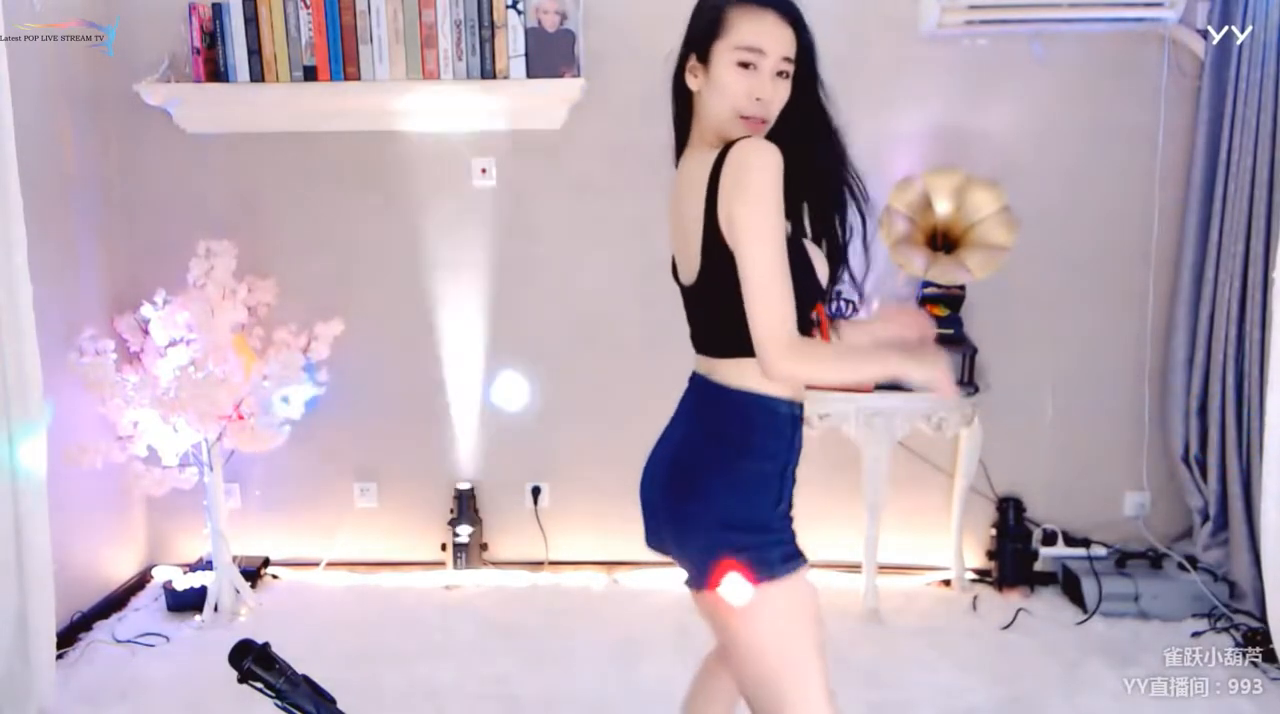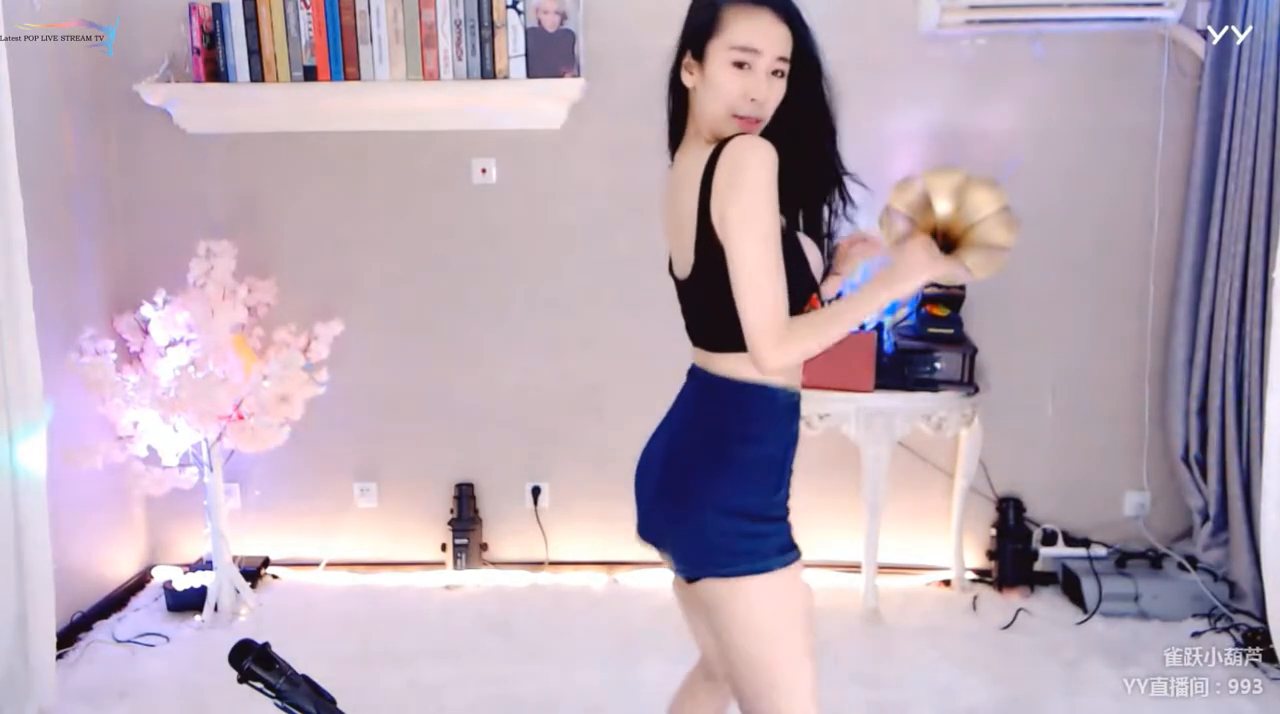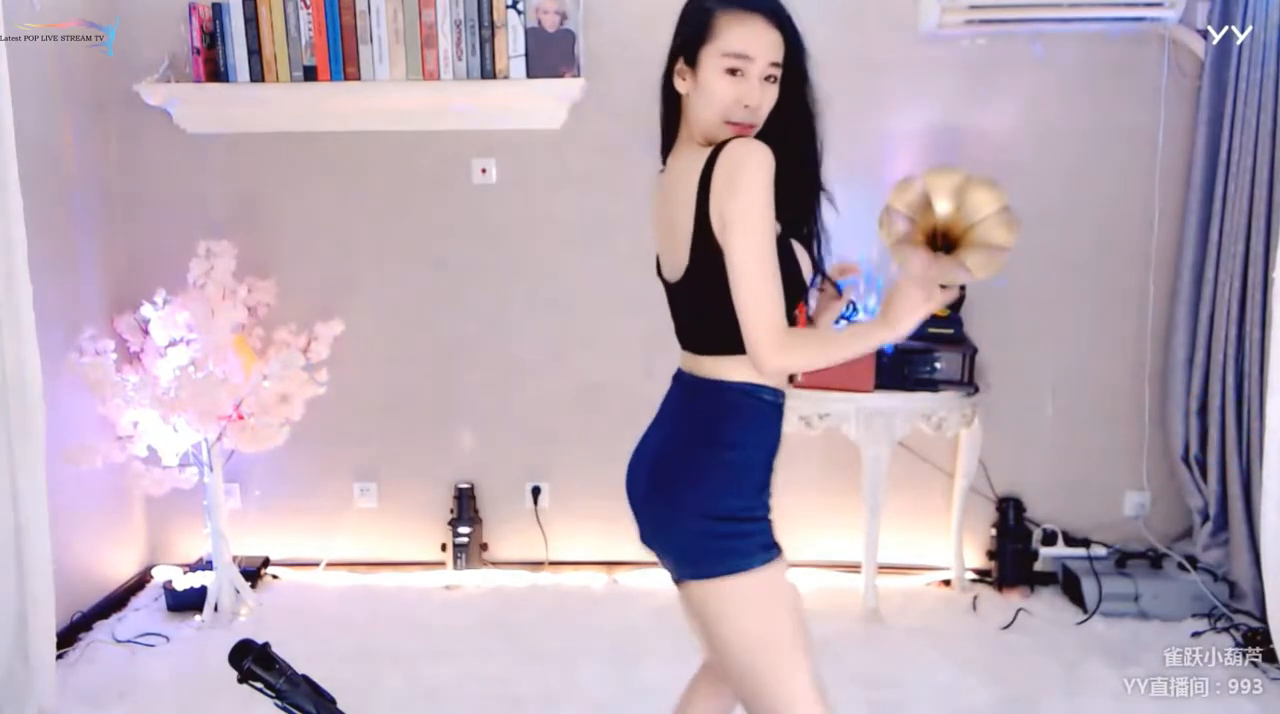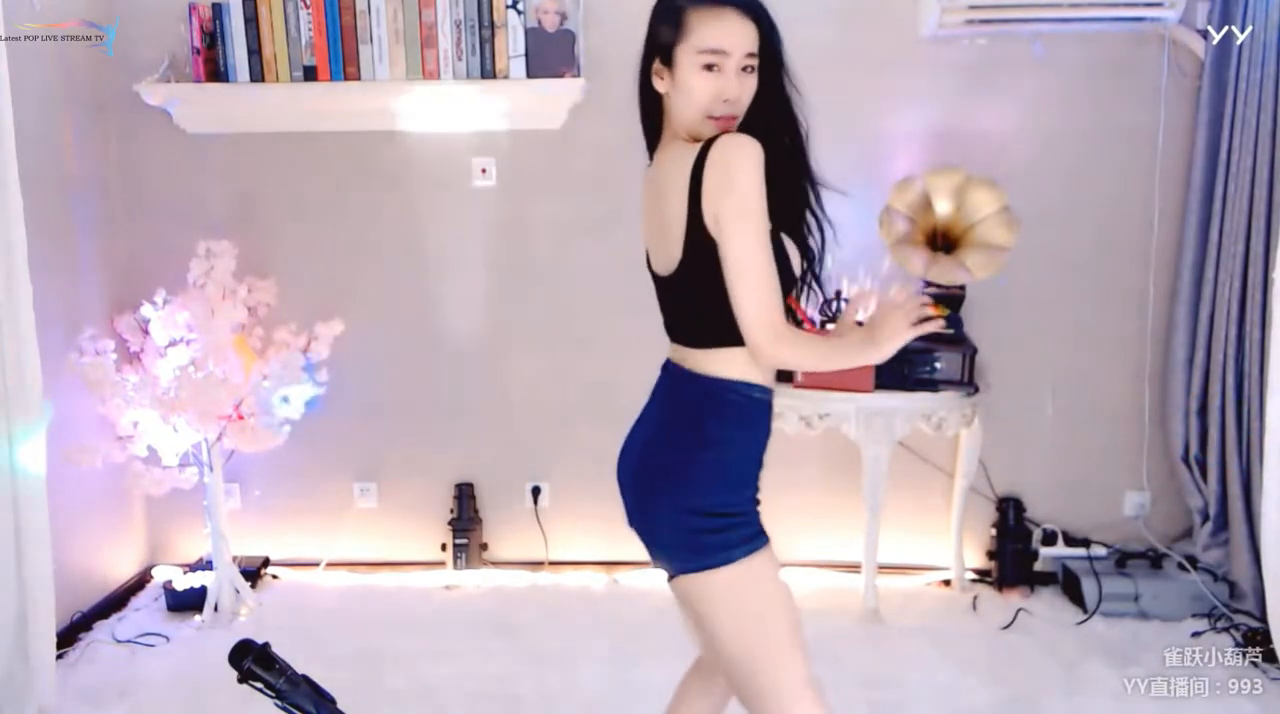
dt=0.2s
person 1, frame 1
left shoulder: (695, 172)
right shoulder: (755, 161)
right elbow: (782, 356)
left wrist: (859, 334)
right wrist: (900, 363)
left hip: (695, 458)
right hip: (736, 478)
left knee: (744, 656)
person 1, frame 2
left shoulder: (687, 168)
right shoulder: (750, 158)
right elbow: (771, 346)
left wrist: (830, 274)
right wrist: (886, 285)
left hip: (685, 455)
right hip: (730, 472)
person 1, frame 3
left shoulder: (675, 175)
right shoulder: (747, 162)
right elbow: (770, 349)
left wrist: (823, 304)
right wrist: (884, 325)
left hip: (675, 457)
right hip: (714, 477)
person 1, frame 4
left shoulder: (662, 171)
right shoulder: (737, 155)
right elbow: (766, 342)
left wrist: (831, 331)
right wrist: (872, 342)
left hip: (664, 449)
right hip: (704, 472)
